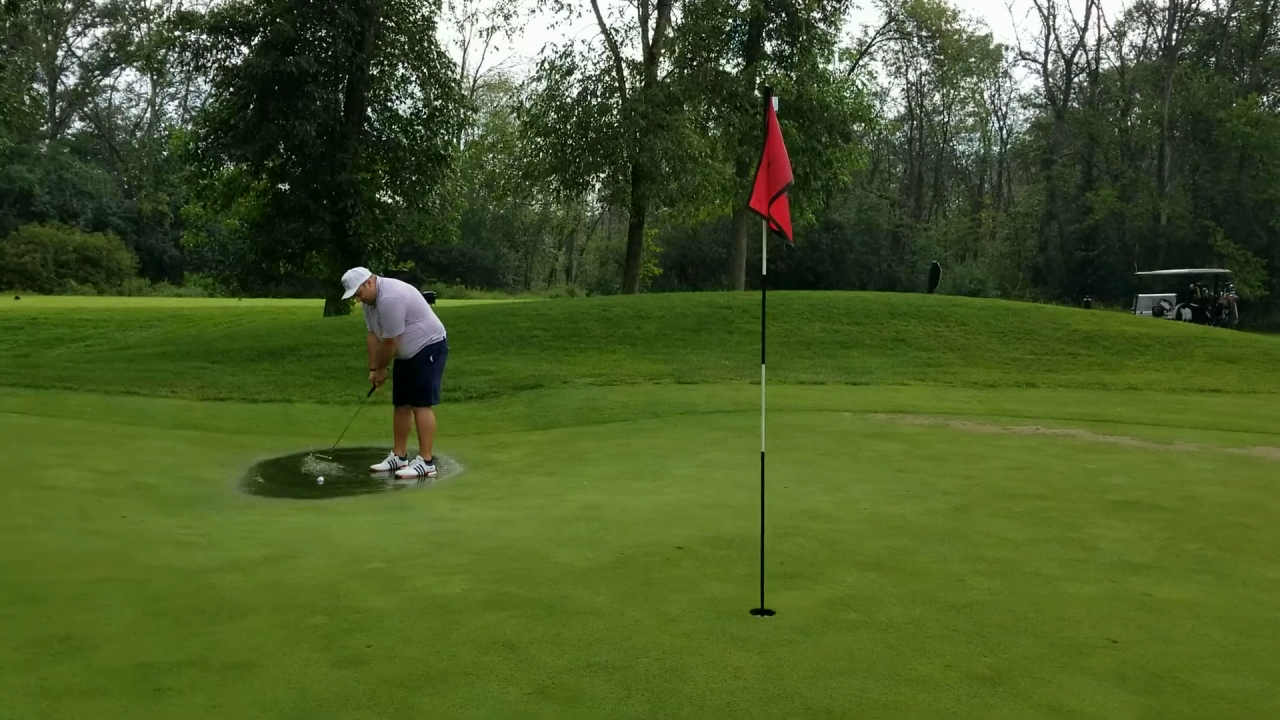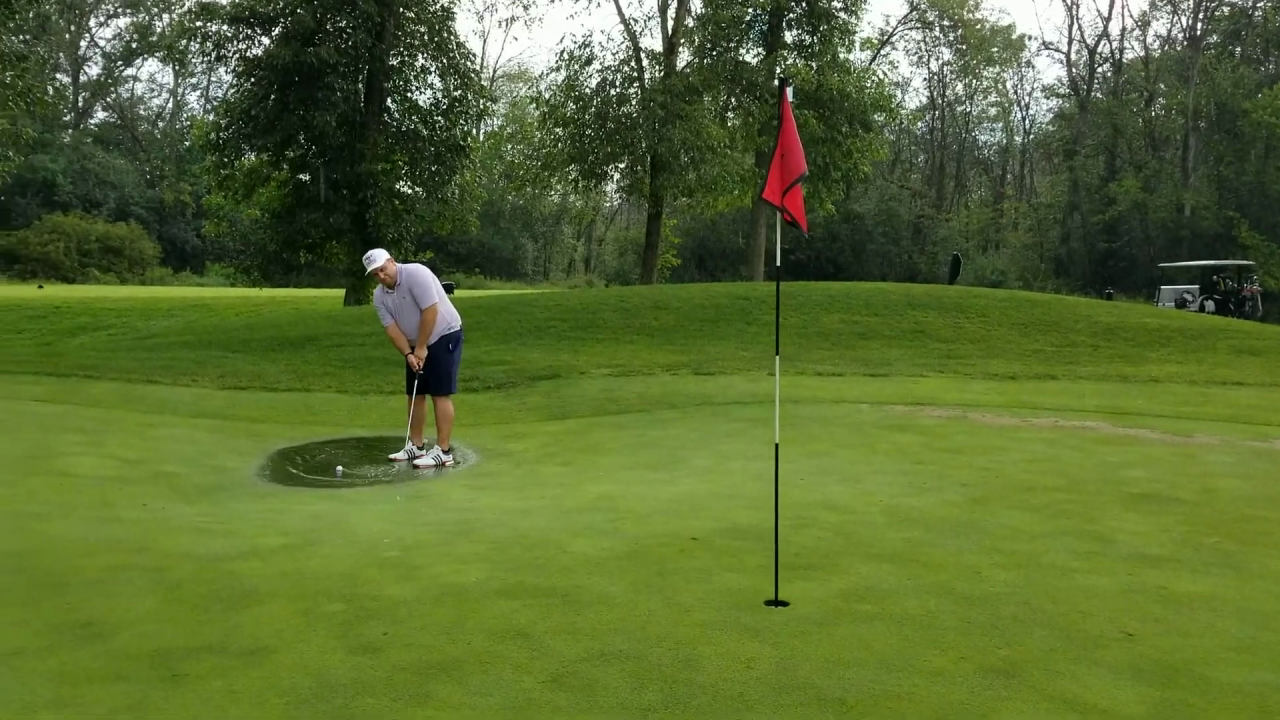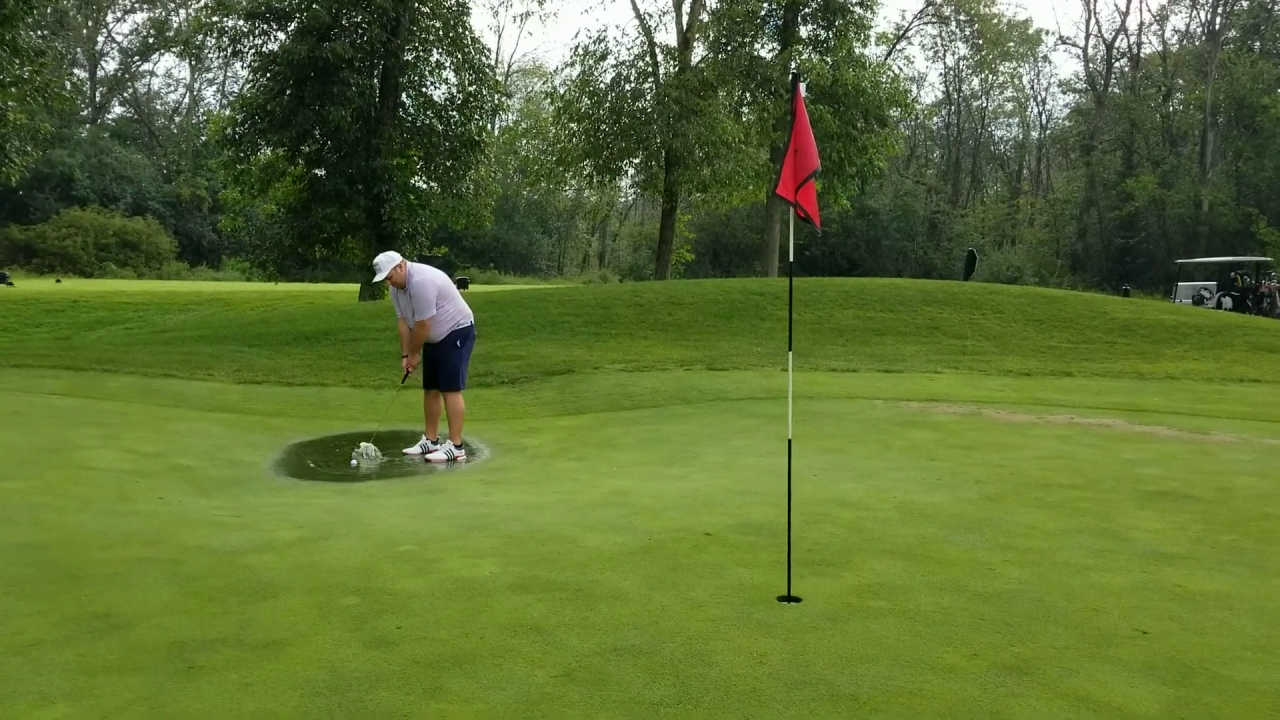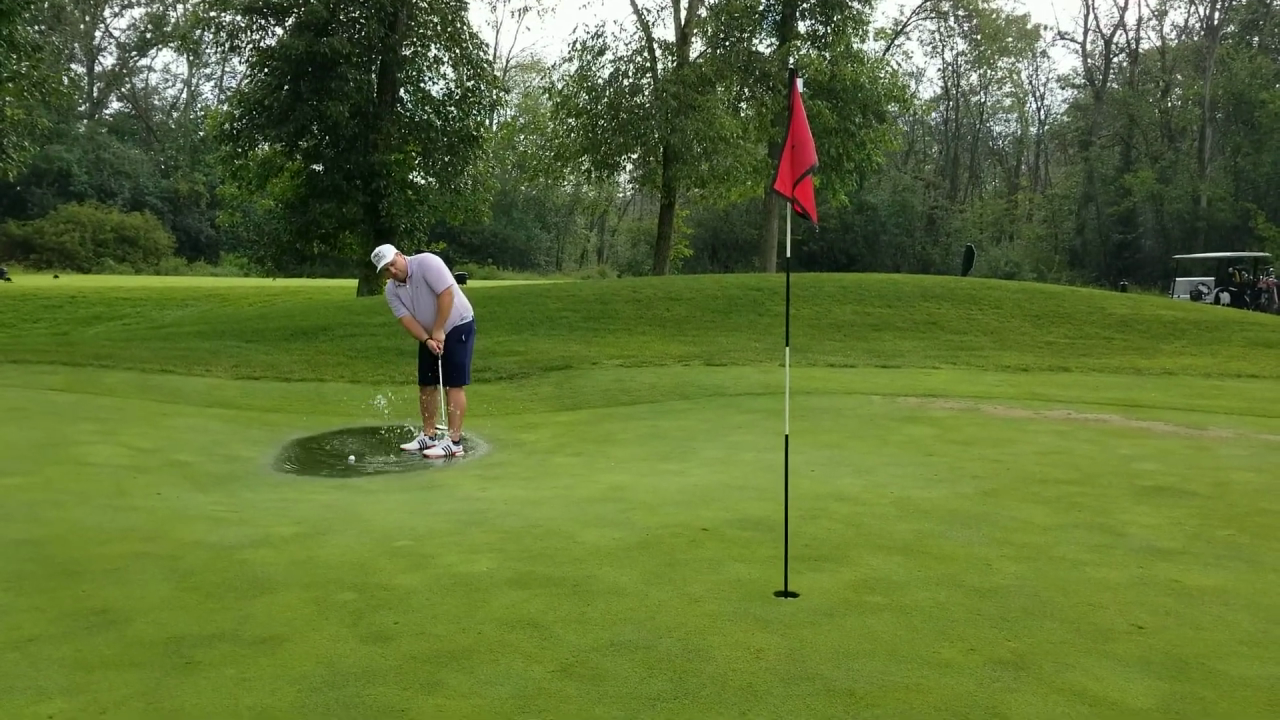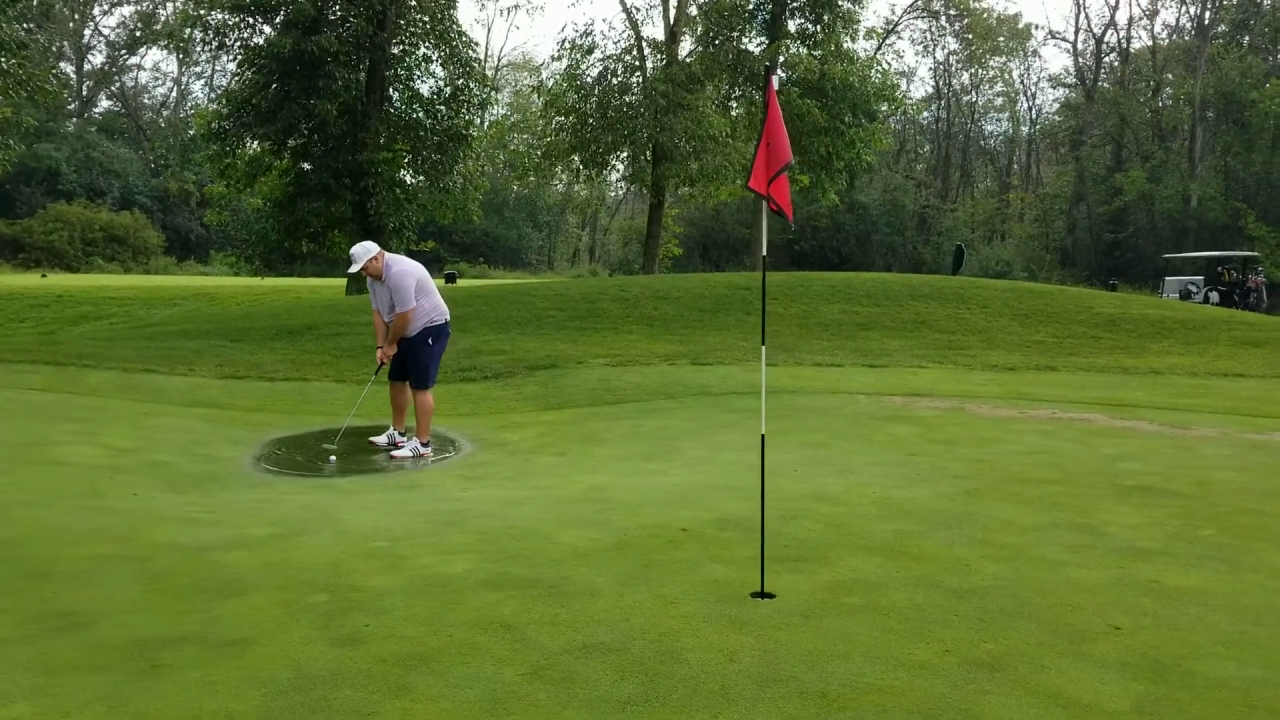
dt=1s
person 1, frame 1
left shoulder: (390, 298)
right shoulder: (369, 301)
left elbow: (390, 342)
right elbow: (373, 335)
left wrist: (381, 369)
right wrist: (373, 369)
left hip: (429, 348)
right hip: (405, 354)
left knee: (421, 404)
right knee: (401, 404)
left ankle: (426, 462)
right ankle: (399, 457)
person 1, frame 2
left shoulder: (416, 274)
right shoulder: (379, 295)
left elbow: (430, 311)
right elbow: (392, 328)
left wrist: (421, 347)
right wrist: (409, 354)
left hip: (444, 337)
right hip: (417, 345)
left knee: (440, 394)
right knee: (415, 393)
left ankle: (443, 451)
right ankle: (416, 446)
person 1, frame 3
left shoulder: (421, 282)
right shoulder: (397, 286)
left elbow: (422, 325)
right elbow: (403, 321)
left wrist: (414, 354)
right wrist: (406, 354)
left hip: (456, 333)
right hip: (435, 339)
left knee: (450, 389)
right knee: (431, 389)
left ankle: (455, 446)
right ankle: (430, 441)
person 1, frame 4
left shoulder: (426, 263)
right shoulder: (391, 290)
left elbow: (446, 294)
right elbow: (406, 318)
left wrist: (438, 331)
right wrist: (427, 339)
left hip: (457, 327)
right hip: (430, 336)
left knee: (453, 385)
right knee: (426, 385)
left ankle: (454, 442)
right ankle: (428, 436)
person 1, frame 5
left shoulder: (399, 272)
right shoulder: (374, 278)
left elbow: (403, 316)
right elbow: (378, 313)
left wrist: (390, 344)
right wrist: (380, 346)
left hip: (430, 328)
right hip: (408, 333)
left knee: (420, 386)
right knee: (397, 381)
left ankle: (422, 443)
right ankle: (398, 432)
